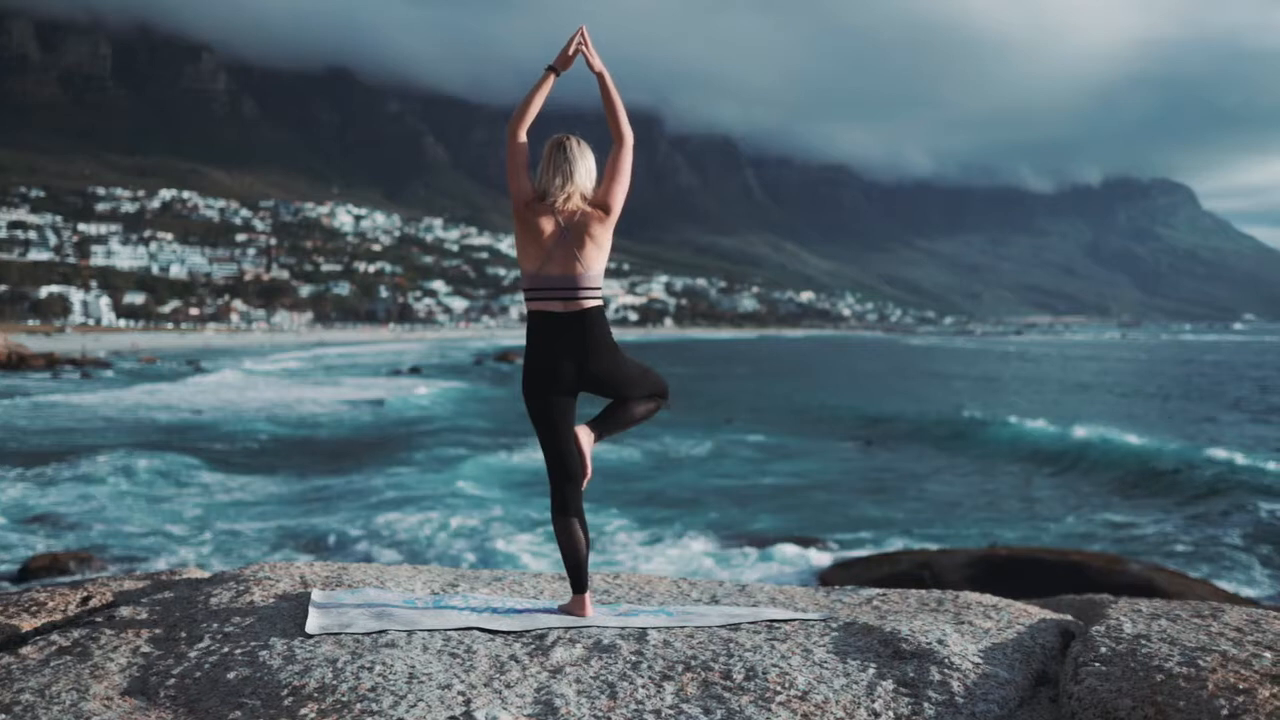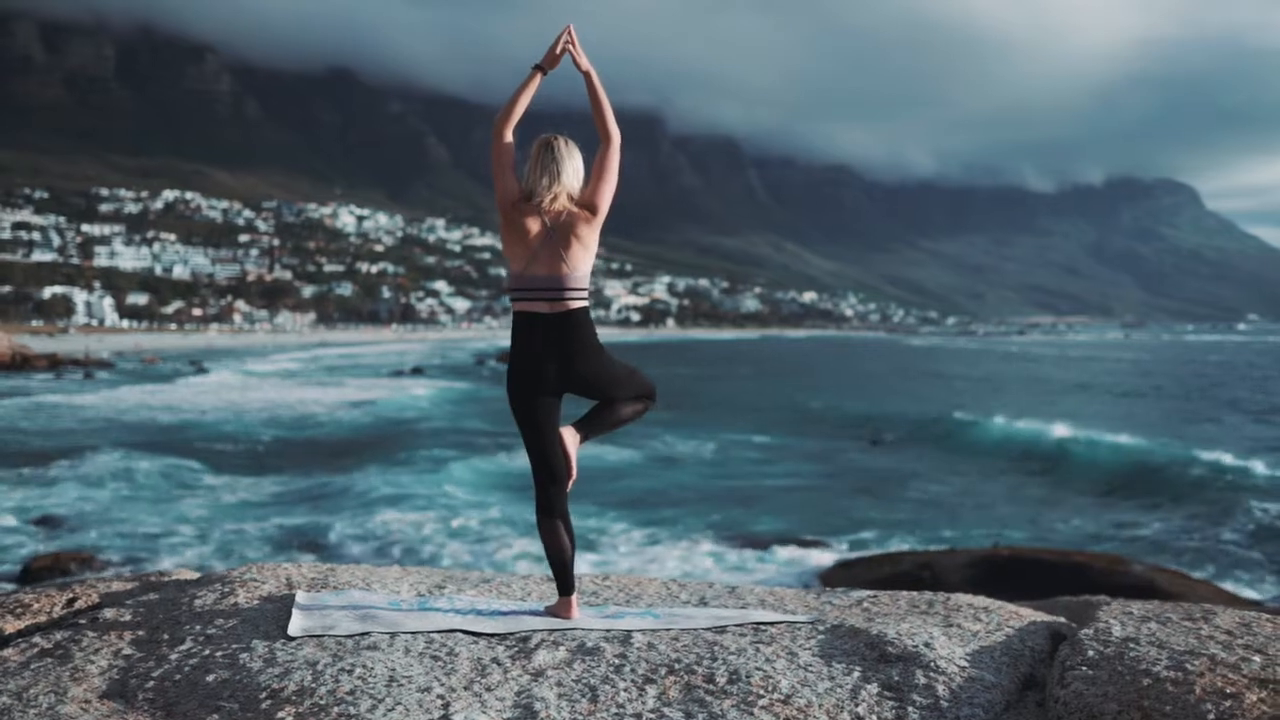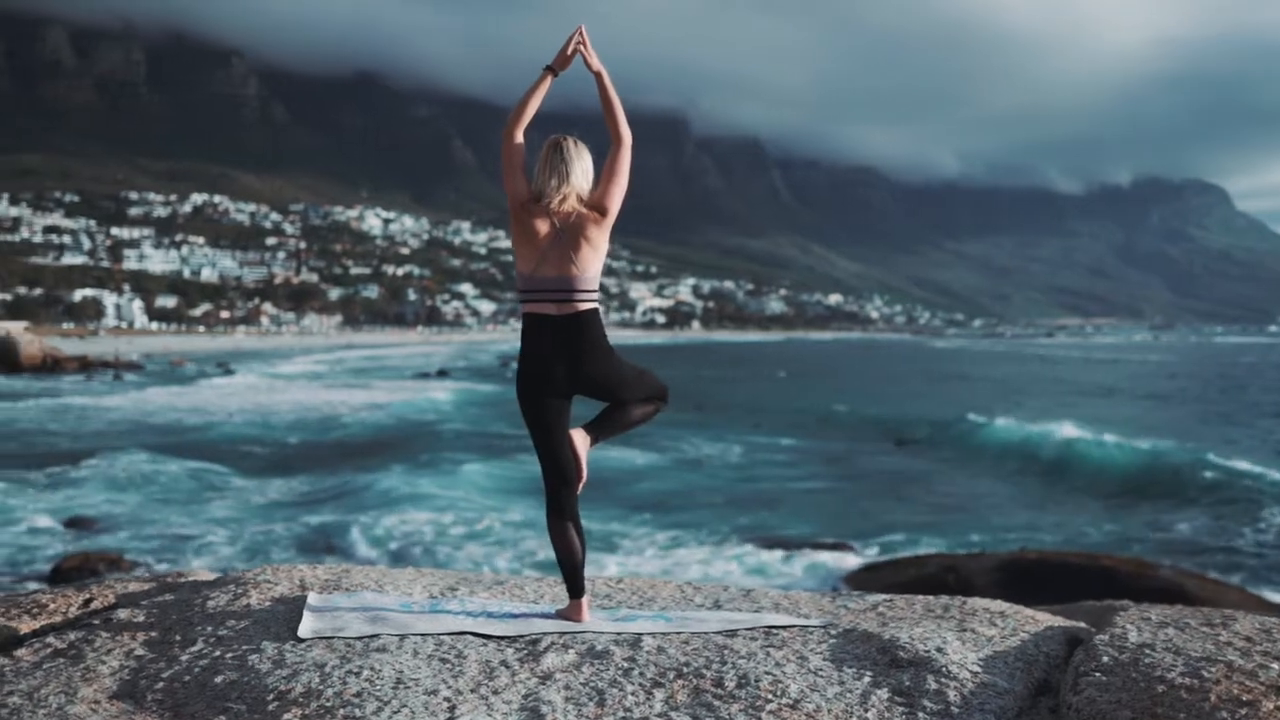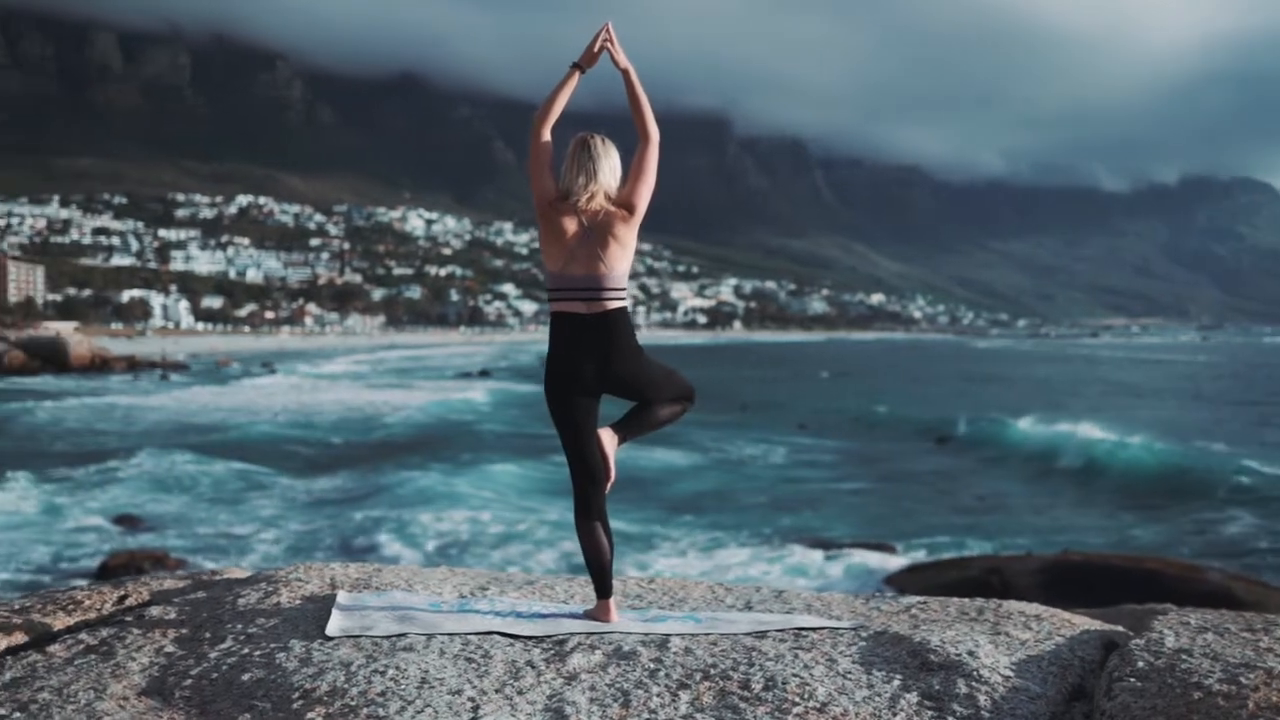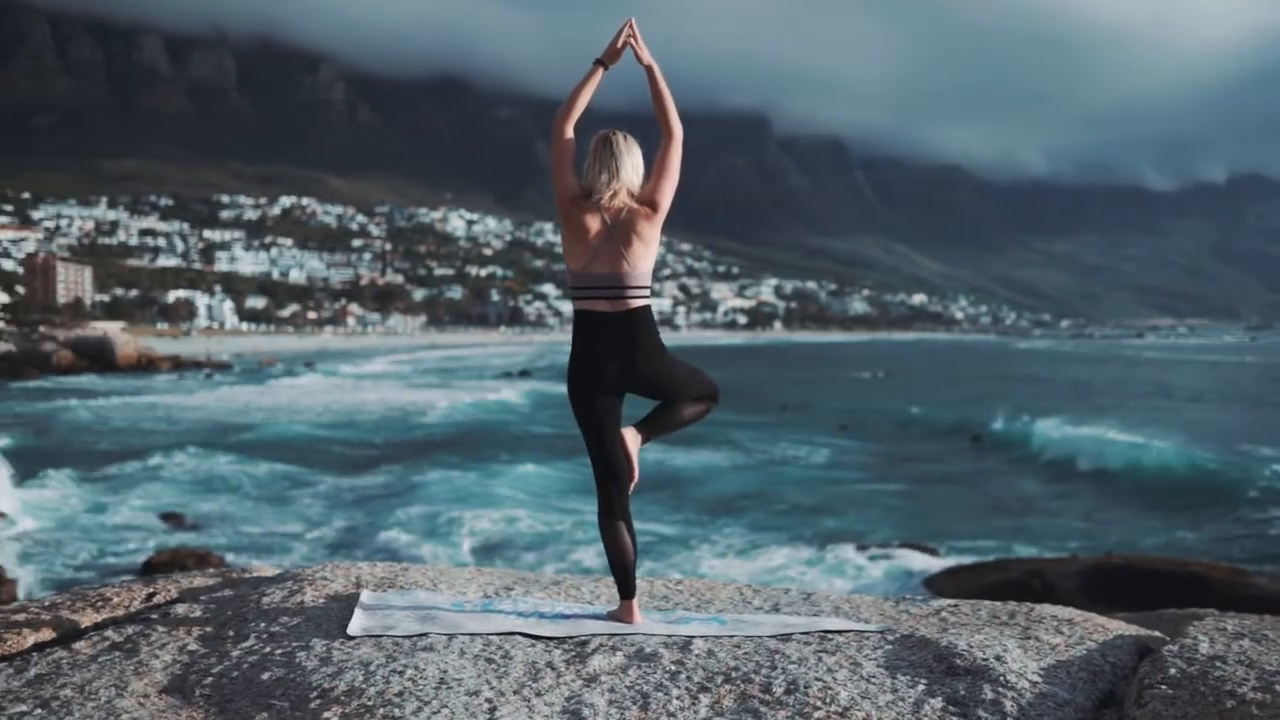
dt=0.5s
person 1, frame 1
left shoulder: (527, 215)
right shoulder: (602, 216)
left elbow: (515, 134)
right elbow: (625, 138)
left wrist: (555, 68)
right wrist: (598, 69)
left hip: (544, 358)
right hip: (593, 352)
left knee: (564, 485)
right knee: (655, 390)
left ankle: (580, 598)
right ankle: (591, 432)
person 1, frame 2
left shoulder: (513, 216)
right shoulder: (588, 217)
left elbow: (501, 133)
right elbow: (612, 138)
left wrist: (542, 68)
right wrist: (585, 68)
left hip: (528, 358)
right hip: (579, 352)
left knee: (549, 485)
right knee: (643, 392)
left ankle: (567, 600)
right ankle: (578, 433)
person 1, frame 3
left shoulder: (523, 216)
right shoulder: (598, 219)
left elbow: (512, 134)
right elbow: (623, 139)
left wrist: (553, 69)
right wrist: (597, 69)
left hip: (538, 359)
right hip: (587, 353)
left knee: (559, 489)
right knee: (655, 393)
left ankle: (577, 603)
right ankle: (588, 435)
person 1, frame 4
left shoulder: (550, 215)
right shoulder: (626, 217)
left elbow: (540, 131)
right elbow: (650, 136)
left wrist: (581, 66)
right wrist: (623, 66)
left hip: (566, 359)
right hip: (616, 354)
left knee: (587, 488)
right knee: (682, 393)
left ankle: (605, 604)
right ankle: (615, 435)
person 1, frame 5
left shoulder: (573, 213)
right shoulder: (649, 214)
left elbow: (562, 128)
right elbow: (674, 134)
left wrist: (604, 62)
right wrist: (648, 62)
left hip: (589, 358)
right hip: (640, 352)
left knee: (611, 488)
right knee: (705, 392)
left ankle: (629, 606)
right ankle: (639, 435)
